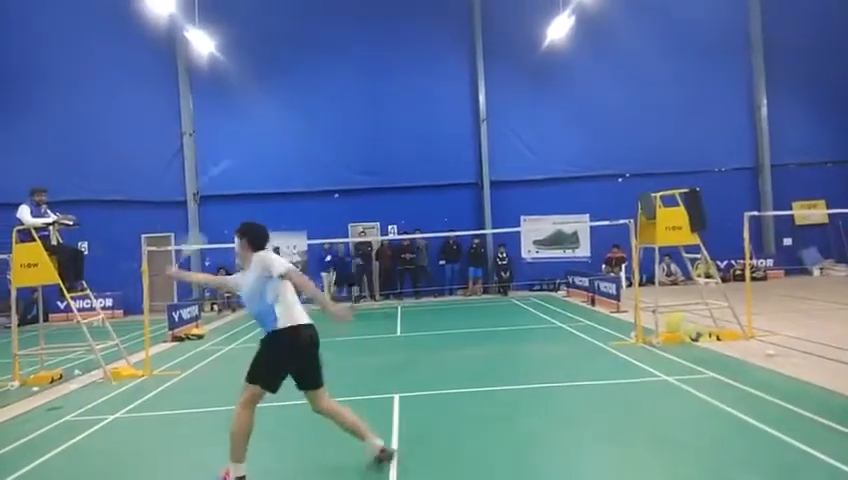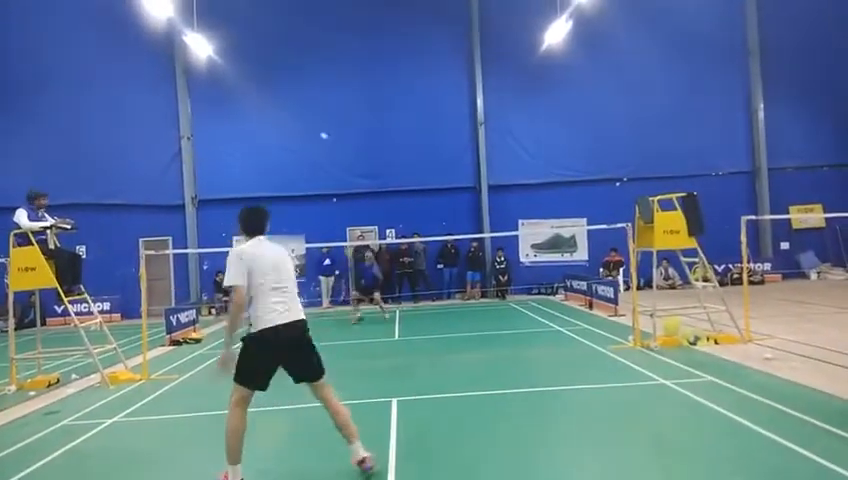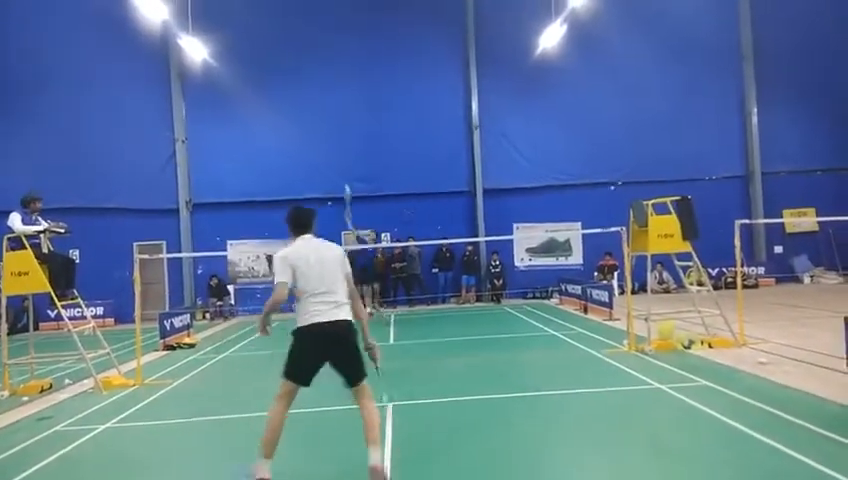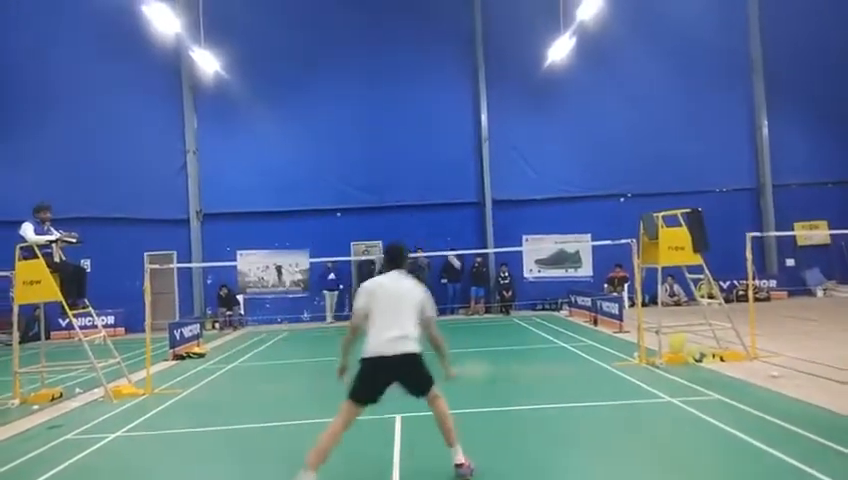
dt=0.4s
person 1, frame 1
left shoulder: (264, 259)
right shoulder: (245, 278)
left elbow: (297, 277)
right elbow: (214, 281)
left wrist: (329, 306)
right wrist: (179, 274)
left hip: (291, 333)
right hip: (303, 335)
left knee: (247, 402)
right knee: (321, 402)
right ankle: (375, 445)
person 1, frame 2
left shoulder: (239, 253)
right shoulder: (282, 252)
left elbow: (238, 301)
left wrist: (228, 346)
left hip: (266, 333)
right hip: (297, 326)
left knee: (238, 402)
right knee: (325, 393)
right ankle: (360, 454)
person 1, frame 3
left shoulder: (285, 255)
right shoulder: (335, 250)
left elbow: (280, 297)
right elbow: (353, 296)
left wrist: (264, 318)
right wrist: (367, 337)
left hip: (309, 331)
right hip: (342, 327)
left knee: (283, 399)
right knee: (364, 397)
person 1, frame 4
left shoulder: (370, 285)
right shoulder: (418, 289)
left elbow: (356, 324)
right elbow: (433, 334)
left wrist: (343, 359)
right wrist: (446, 365)
left hip: (375, 358)
right hip: (408, 357)
left knee: (343, 418)
right knee: (436, 399)
right ankle: (459, 460)
person 2, frame 1
left shoulder: (44, 209)
right shoulder: (25, 207)
left elbow: (56, 221)
right elbow: (28, 222)
left wrist: (65, 218)
right wrist: (52, 220)
left hip: (47, 240)
right hip: (33, 241)
left knee: (77, 252)
right knee: (64, 251)
left ankle: (77, 283)
right ankle: (67, 285)
person 2, frame 2
left shoulder: (42, 213)
right shoulder: (22, 211)
left elbow: (54, 226)
right elbow: (26, 225)
left wrist: (63, 222)
right wrist: (49, 224)
left hip: (44, 244)
left knee: (75, 256)
right knee: (61, 256)
left ankle: (75, 287)
right ankle: (65, 289)
person 2, frame 3
left shoulder: (36, 217)
right shoulder: (16, 215)
left elbow: (48, 231)
right elbow: (19, 229)
left wrist: (57, 227)
right wrist: (43, 227)
left hip: (38, 248)
right hip: (24, 249)
left knee: (69, 261)
right knee: (55, 260)
left ankle: (68, 291)
right ankle: (58, 294)
person 2, frame 4
left shoulder: (48, 227)
right shoulder: (28, 225)
left elbow: (60, 240)
right elbow: (32, 239)
left wrist: (68, 237)
right wrist: (55, 237)
left hip: (50, 258)
left knee: (80, 270)
right knee: (66, 269)
left ankle: (80, 300)
right ankle: (69, 302)
